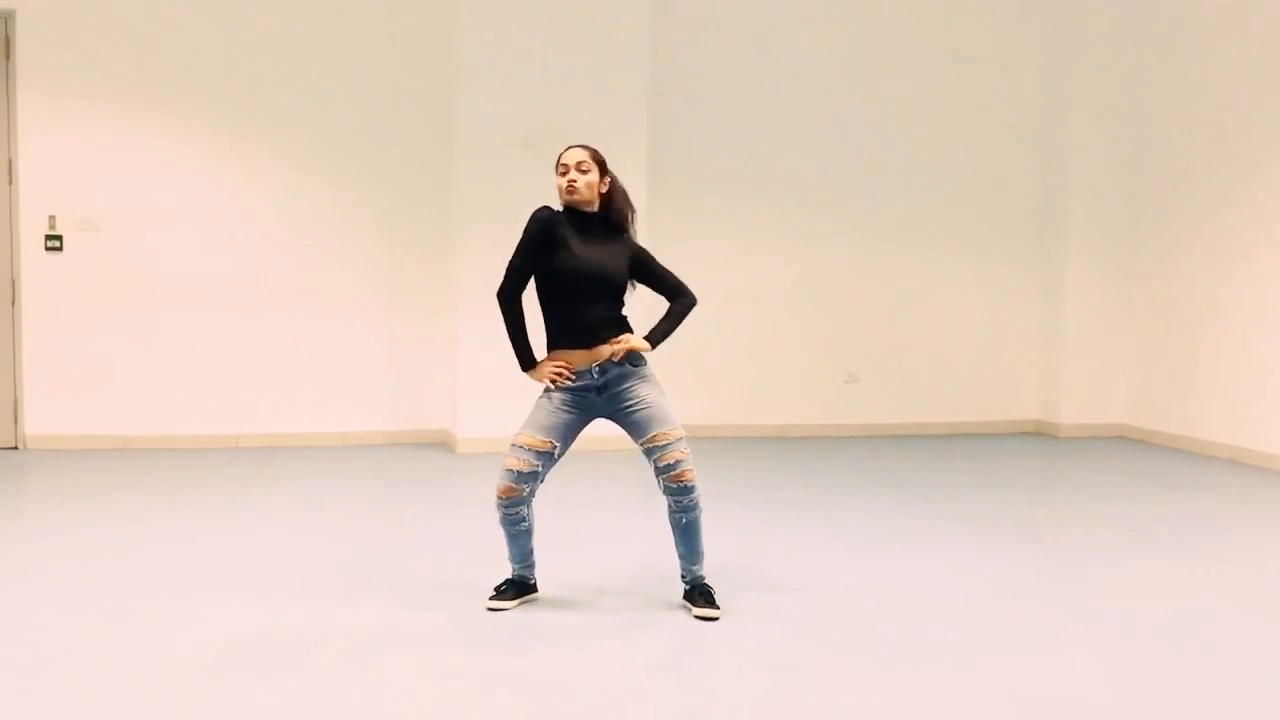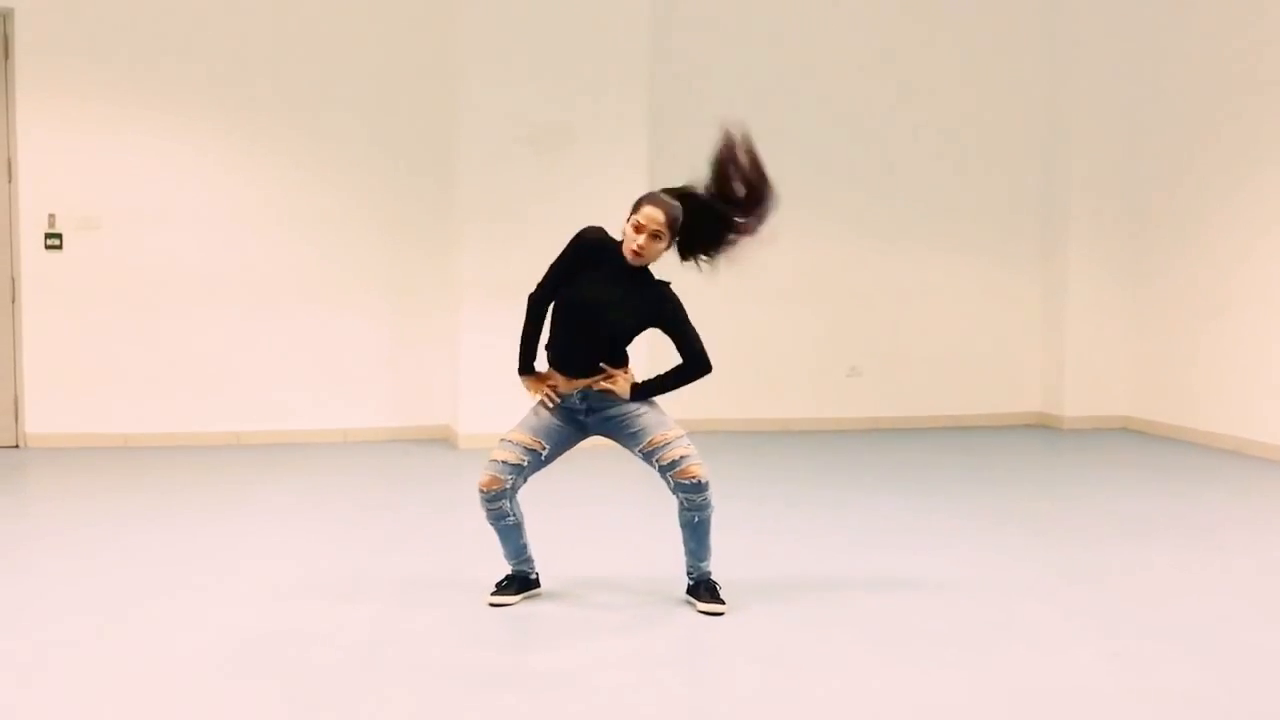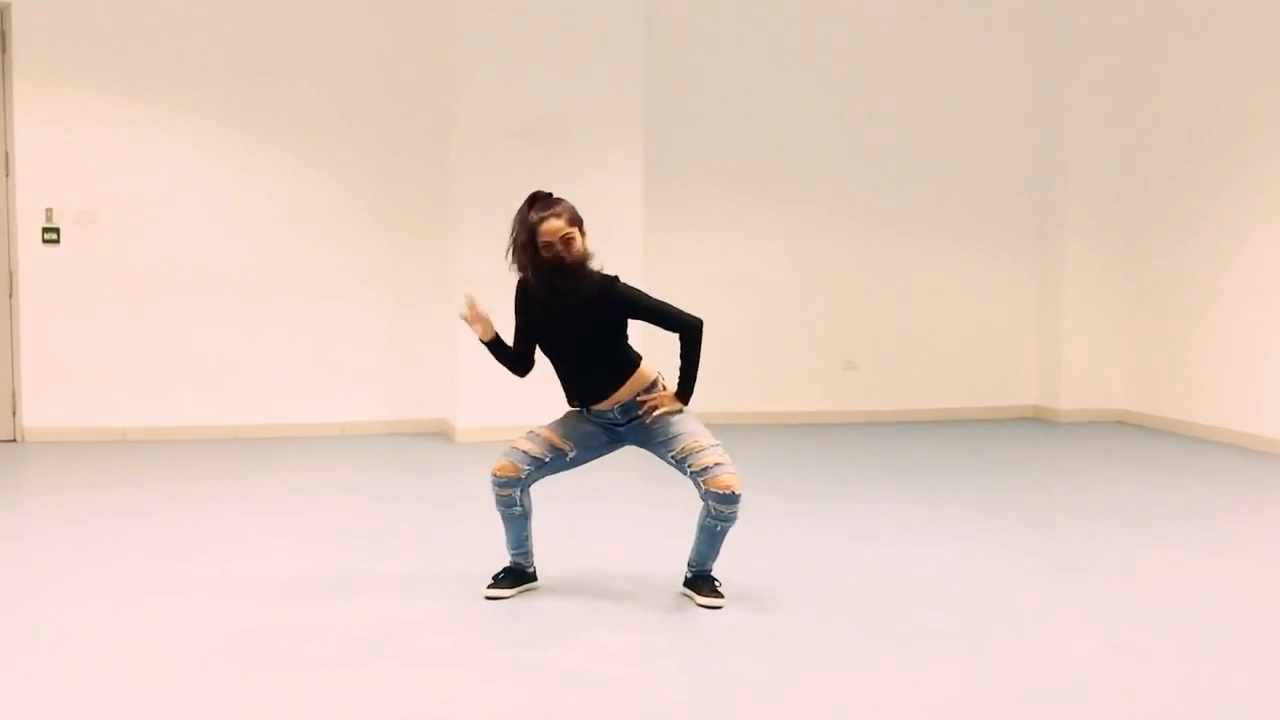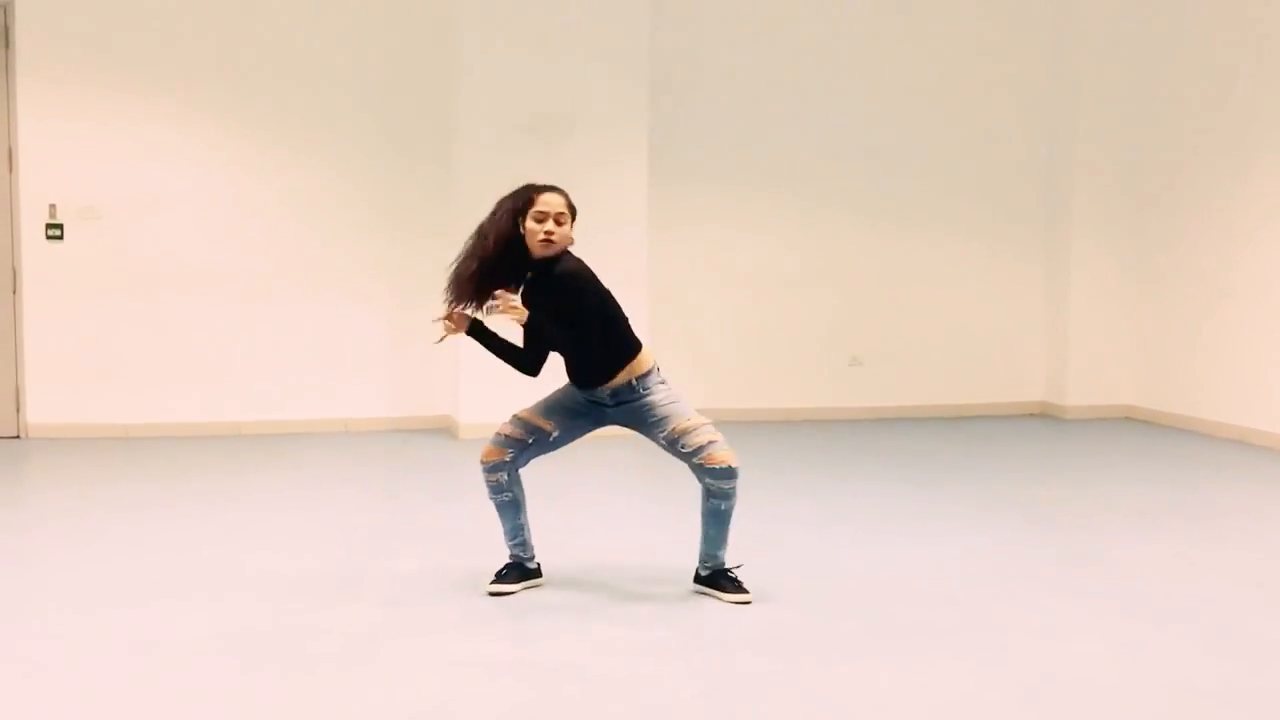
dt=1s
person 1, frame 1
left shoulder: (625, 246)
right shoulder: (548, 224)
left elbow: (684, 297)
right elbow: (508, 293)
left wrist: (649, 340)
right wrist: (529, 363)
left hip: (626, 377)
right hip: (566, 386)
left knee: (681, 478)
right knee: (511, 487)
left ankle: (695, 583)
right ankle: (522, 578)
person 1, frame 2
left shoulder: (657, 298)
right shoulder: (591, 244)
left elbow: (698, 364)
right elbow: (540, 298)
left wrist: (637, 390)
right wrist: (526, 370)
left hip: (616, 403)
right hip: (559, 403)
left knee: (693, 479)
right knee: (493, 485)
left ankle: (700, 580)
right ankle: (523, 573)
person 1, frame 3
left shoulder: (606, 290)
right shoulder: (531, 292)
left elbow: (690, 325)
right elbow: (521, 363)
left wrist: (682, 394)
right wrist: (488, 336)
left hip: (649, 408)
right hip: (592, 420)
left knee: (724, 489)
right knee: (506, 472)
left ankle: (698, 574)
right ankle: (522, 567)
person 1, frame 4
left shoulder: (572, 275)
right shoulder: (528, 283)
left elbow: (584, 348)
right elbow: (532, 363)
left wrist: (529, 320)
right wrist: (471, 327)
left hip: (639, 391)
right hip: (586, 397)
left knee: (720, 466)
right knee: (496, 457)
left ankle: (711, 570)
right ankle: (524, 562)
